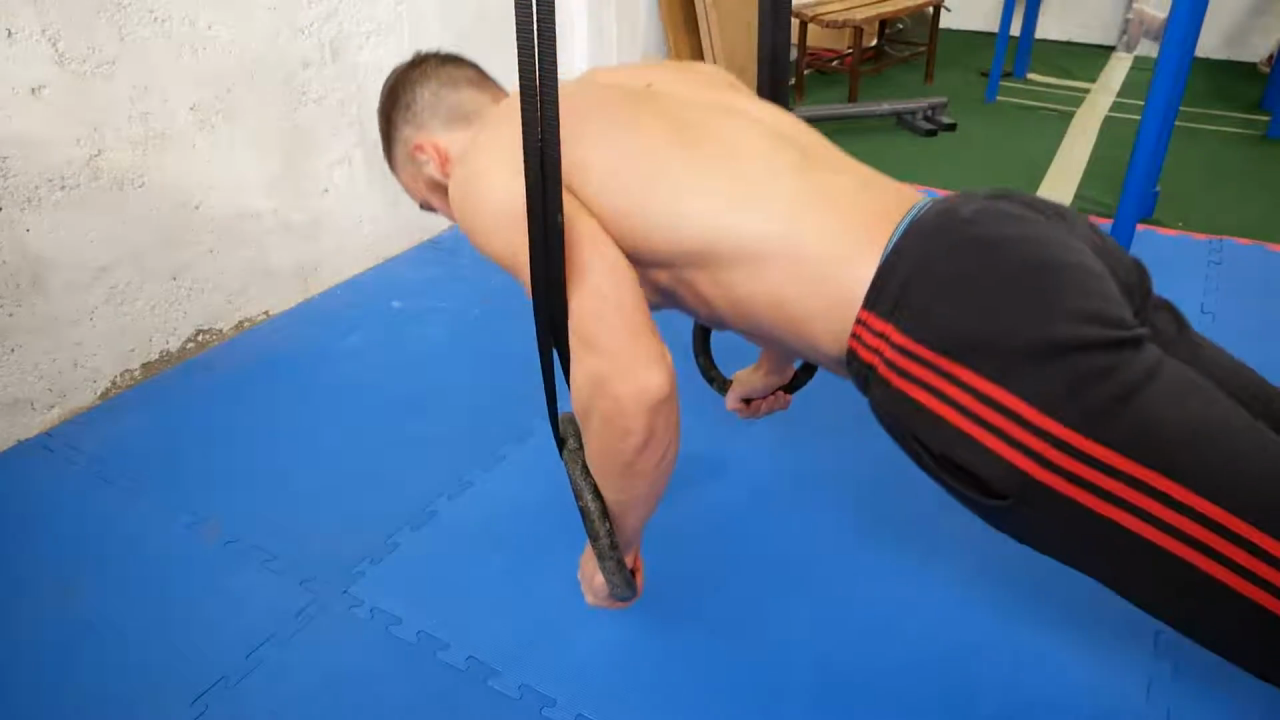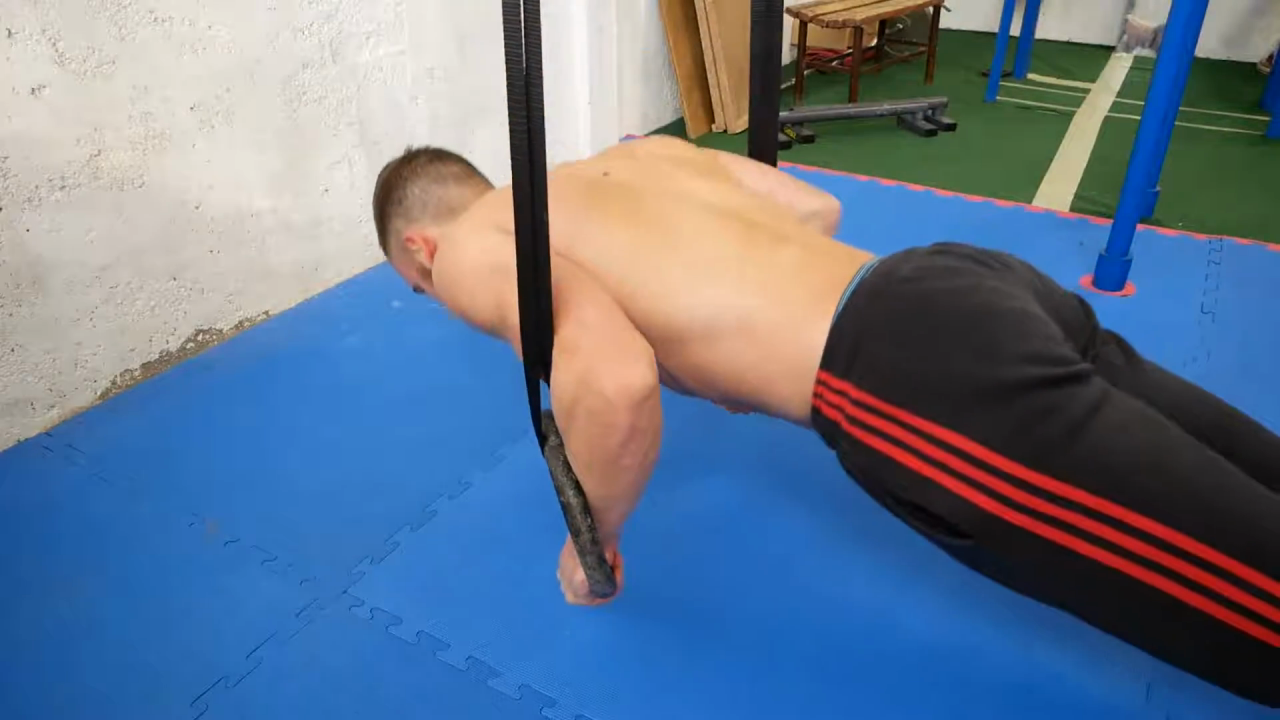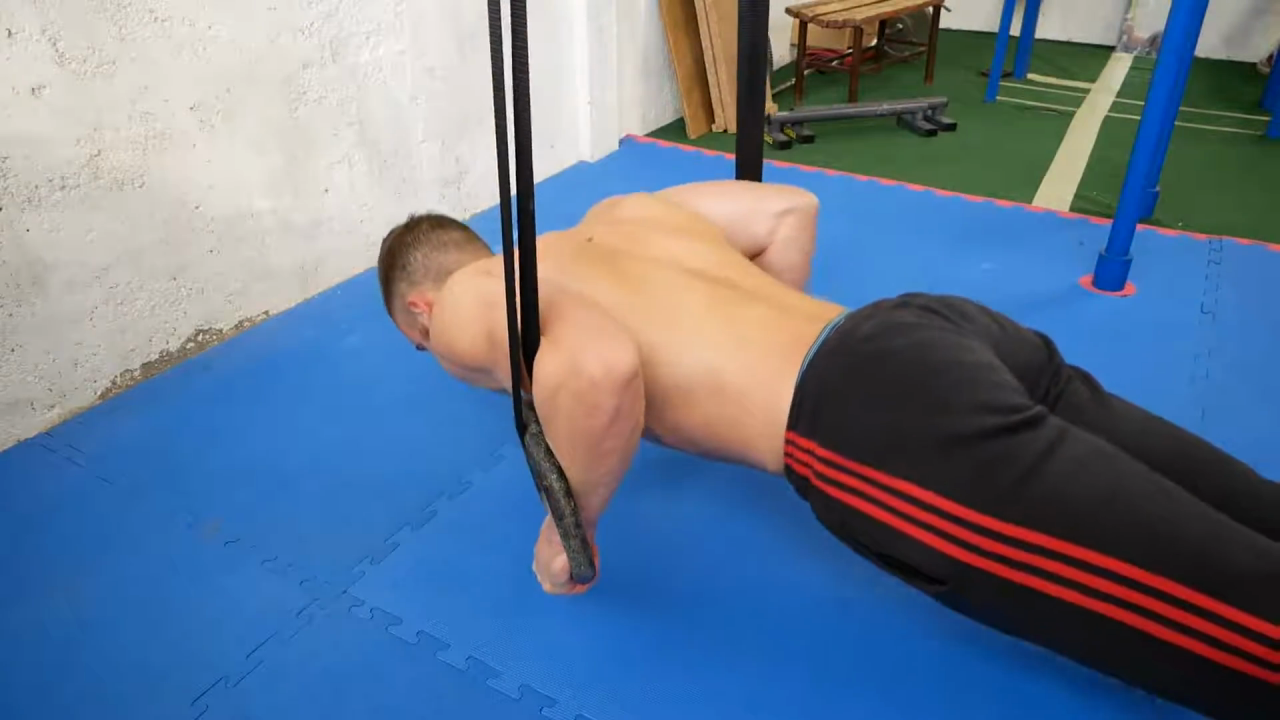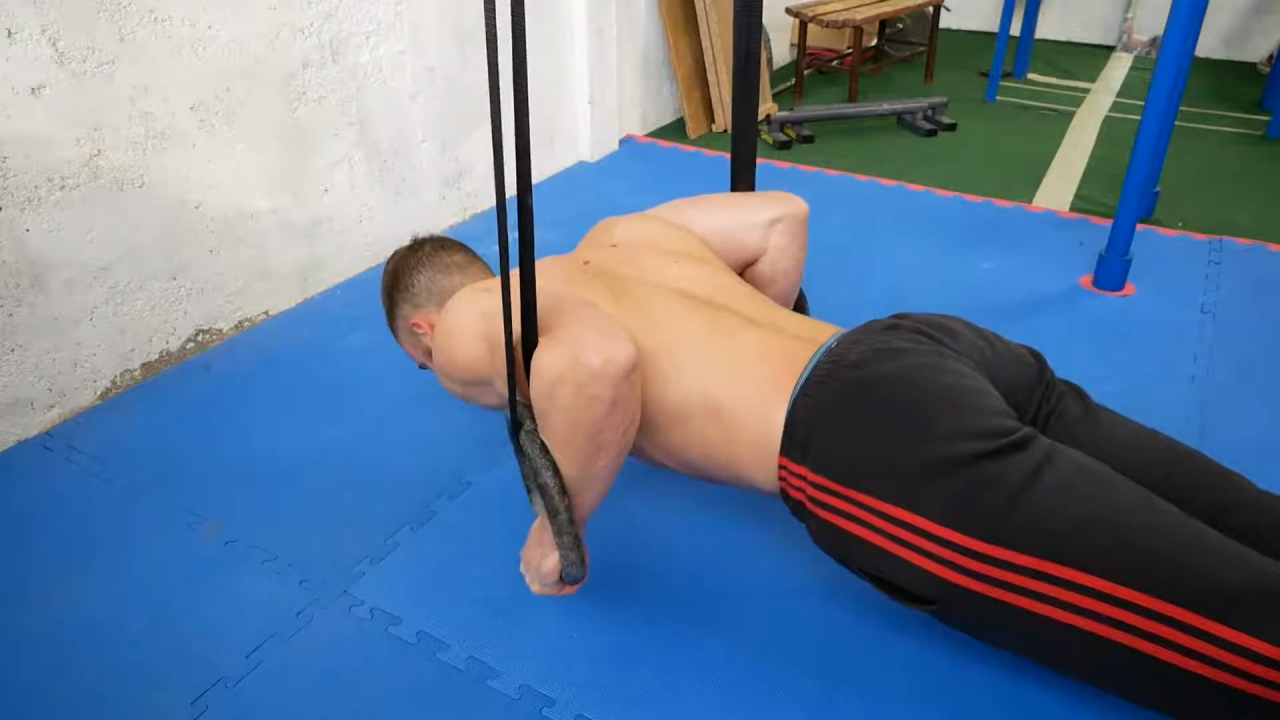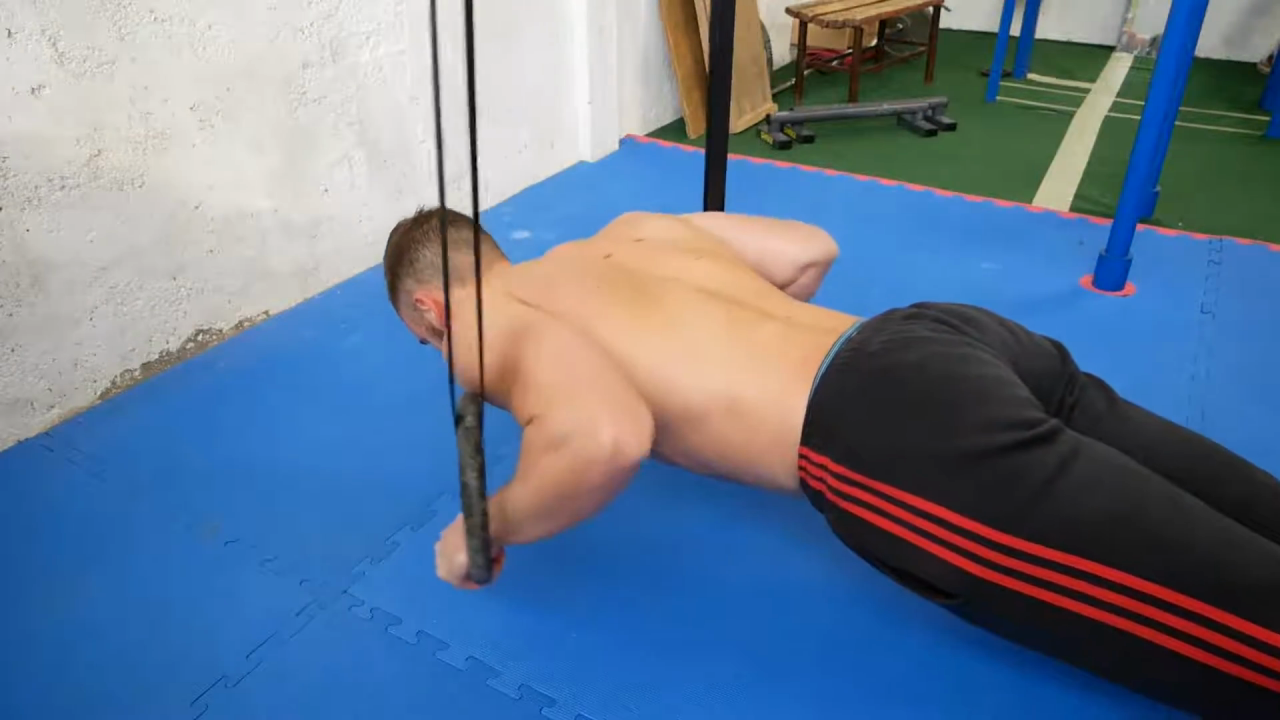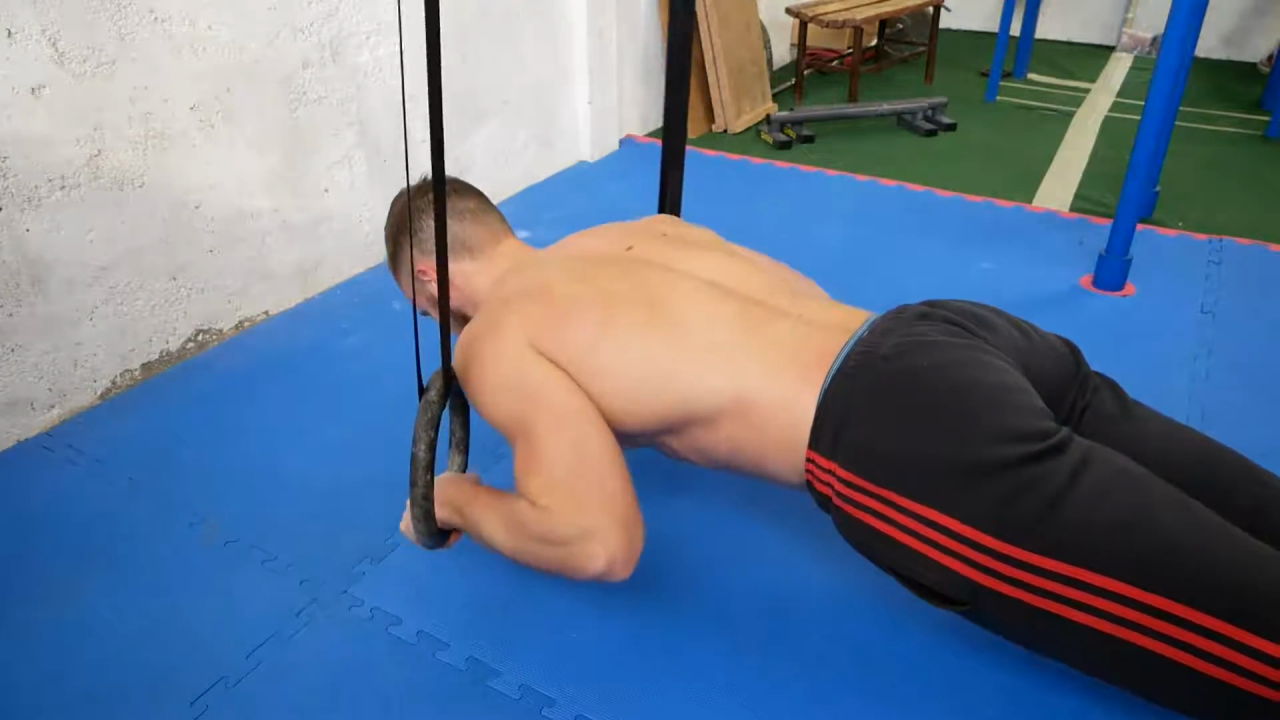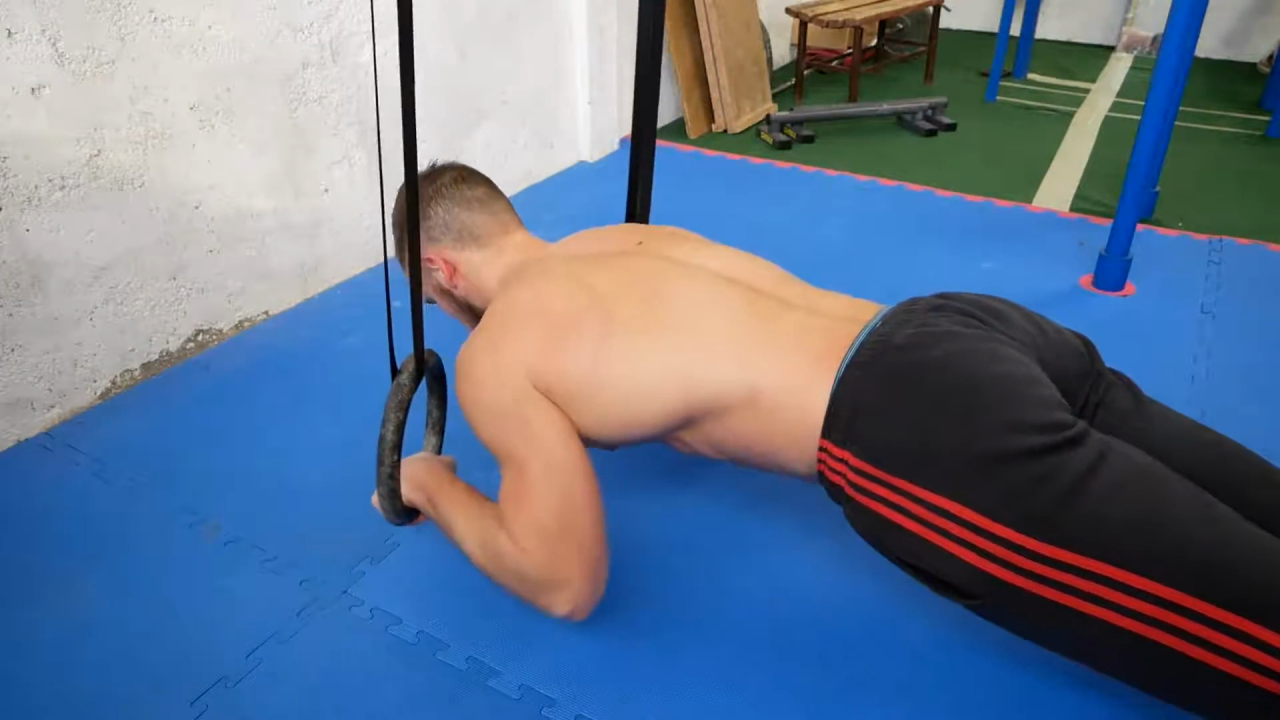
dt=0.3s
person 1, frame 1
left shoulder: (492, 166)
right shoulder: (646, 84)
left elbow: (631, 388)
left wrist: (613, 552)
right wrist: (773, 367)
left hip: (966, 330)
right hip: (1021, 239)
person 1, frame 2
left shoulder: (472, 250)
right shoulder: (630, 157)
left elbow: (616, 382)
left wrist: (592, 545)
left hip: (914, 379)
right hip: (972, 284)
person 1, frame 3
left shoulder: (467, 307)
right shoulder: (614, 215)
left elbow: (600, 368)
right elbow: (792, 211)
left wrist: (566, 531)
left hip: (884, 430)
right hip: (937, 330)
person 1, frame 4
left shoulder: (466, 332)
right shoulder: (611, 237)
left elbow: (598, 361)
right elbow: (785, 214)
left wrist: (556, 529)
left hip: (877, 446)
right hip: (932, 347)
person 1, frame 5
left shoulder: (482, 328)
right shoulder: (624, 232)
left elbow: (609, 436)
right elbow: (811, 246)
left wrist: (490, 530)
left hip: (897, 440)
right hip: (952, 339)
person 1, frame 6
left shoulder: (494, 345)
right shoulder: (630, 231)
left elbow: (603, 543)
left wrist: (456, 500)
left hip: (913, 444)
right hip: (956, 336)
person 1, frame 7
left shoulder: (493, 360)
right shoulder: (622, 237)
left elbow: (569, 583)
left wrist: (433, 488)
left hip: (926, 433)
right hip: (969, 328)
